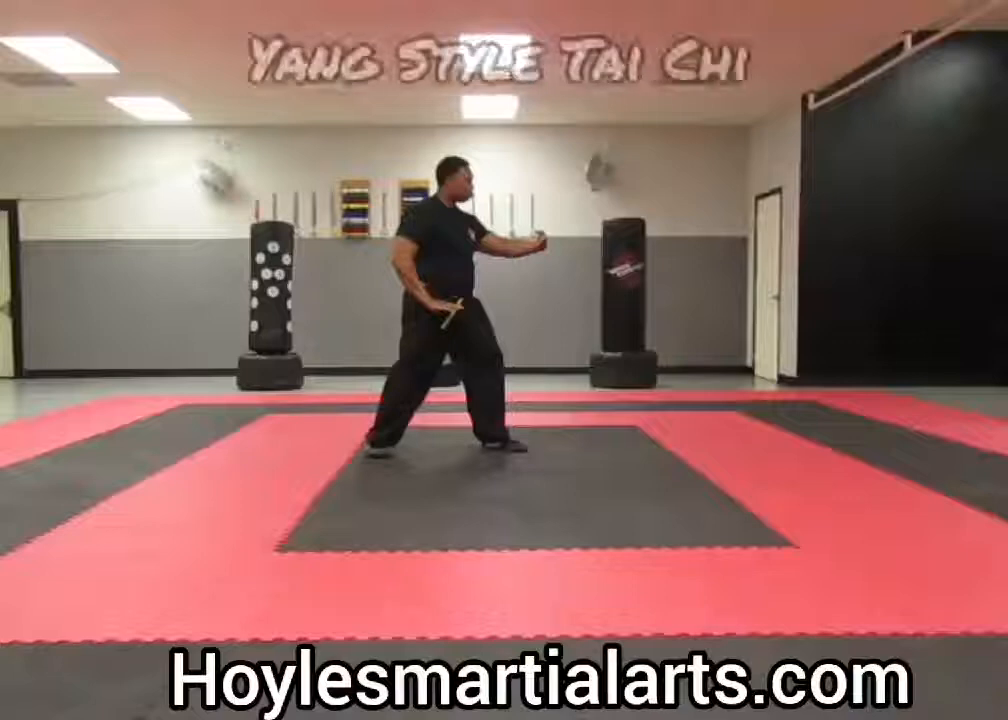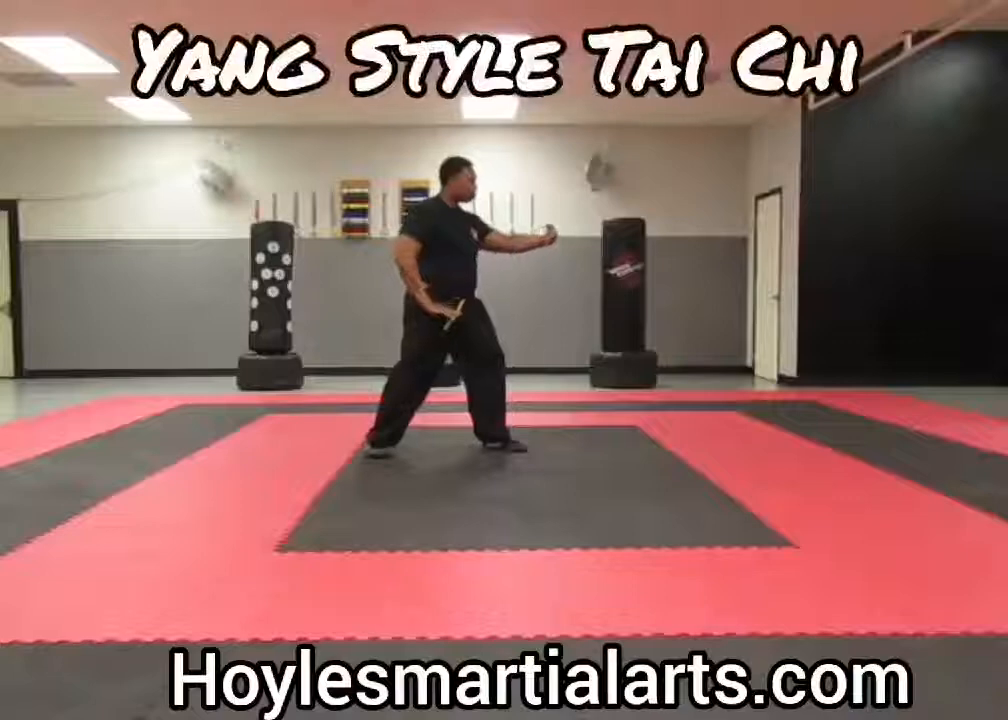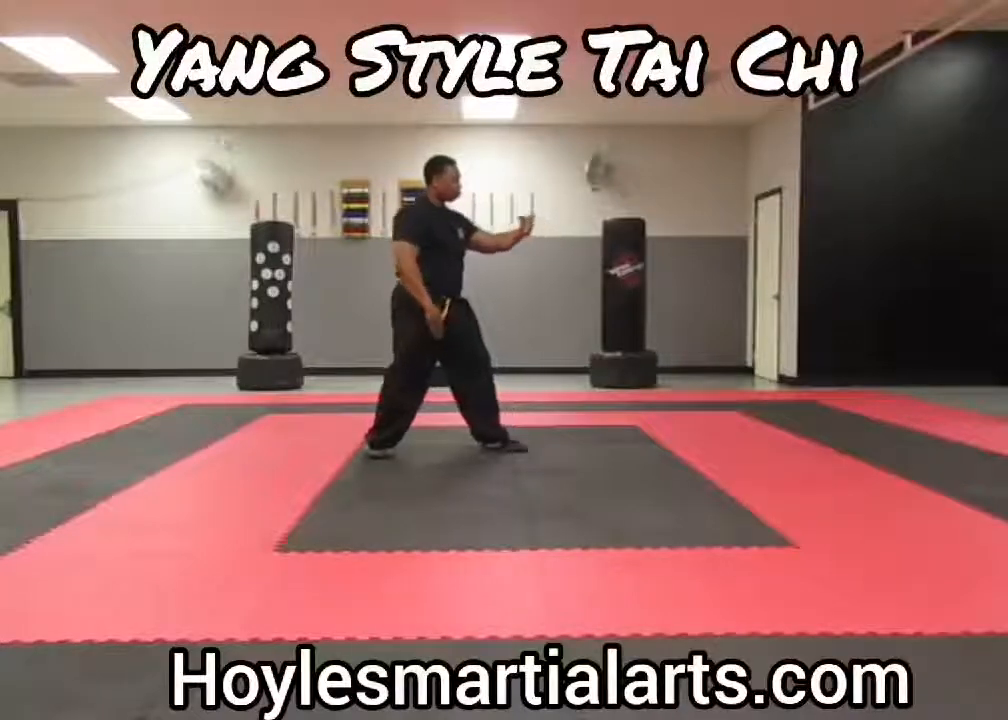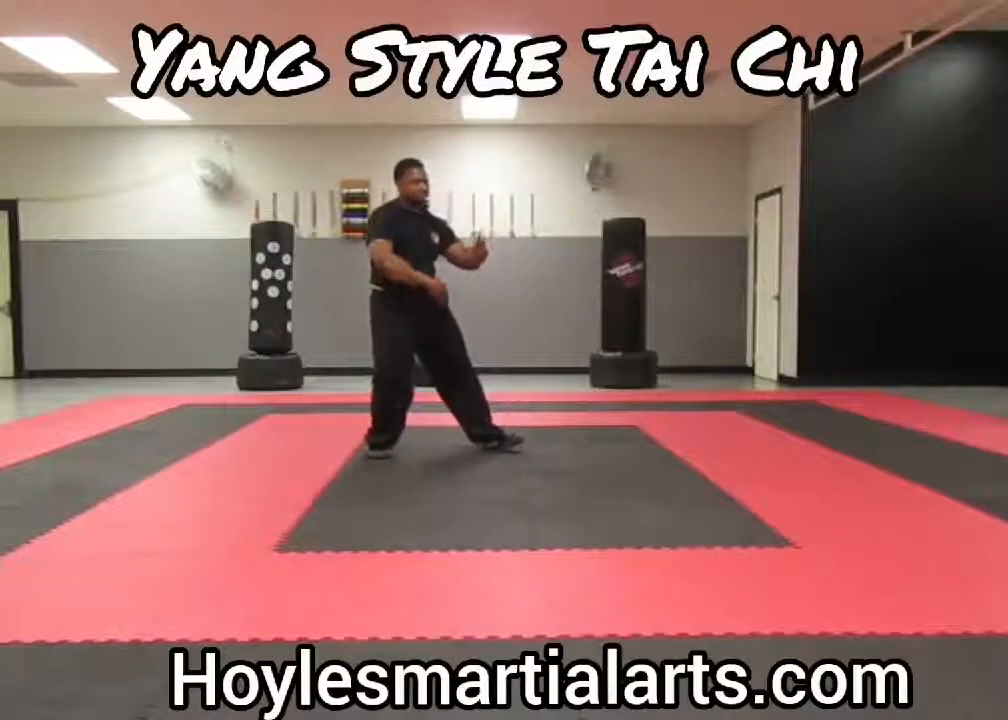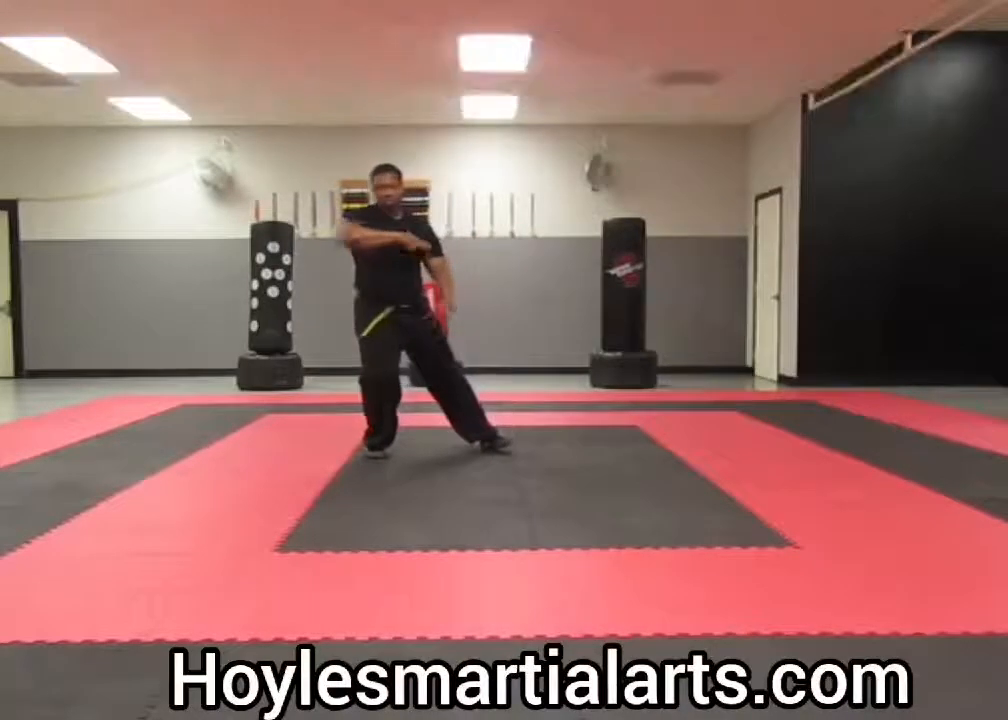
dt=1s
person 1, frame 1
left shoulder: (466, 220)
right shoulder: (423, 214)
left elbow: (500, 246)
right elbow: (401, 259)
left wrist: (534, 246)
right wrist: (427, 300)
left hip: (464, 307)
right hip: (429, 311)
left knee: (487, 364)
right knee: (412, 373)
left ankle: (494, 435)
right ankle: (380, 439)
person 1, frame 2
left shoulder: (468, 221)
right shoulder: (425, 214)
left elbow: (506, 243)
right elbow: (403, 256)
left wrist: (541, 240)
right wrist: (425, 300)
left hip: (465, 307)
right hip: (431, 310)
left knee: (489, 365)
right knee: (412, 374)
left ankle: (494, 435)
right ankle: (380, 439)
person 1, frame 3
left shoulder: (454, 219)
right shoulder: (413, 216)
left elbow: (490, 243)
right elbow: (405, 262)
left wrist: (519, 234)
right wrist: (428, 306)
left hip: (452, 305)
right hip: (417, 307)
left knee: (475, 367)
right knee: (408, 374)
left ankle: (491, 436)
right ankle: (380, 440)
person 1, frame 4
left shoulder: (434, 224)
right shoulder: (385, 217)
left elbow: (462, 257)
right elbow: (383, 259)
left wrist: (477, 255)
right wrist: (426, 281)
left hip: (429, 305)
right hip: (392, 307)
left knee: (457, 369)
right knee: (393, 375)
left ankle: (486, 435)
right ankle: (380, 439)
person 1, frame 5
left shoulder: (419, 225)
right shoulder: (363, 218)
left elbow: (439, 267)
right elbow: (349, 236)
left wrist: (448, 300)
right wrist: (399, 237)
left hip: (414, 310)
right hip: (376, 312)
left knee: (446, 372)
right knee: (379, 376)
left ankle: (483, 434)
right ankle: (377, 440)
